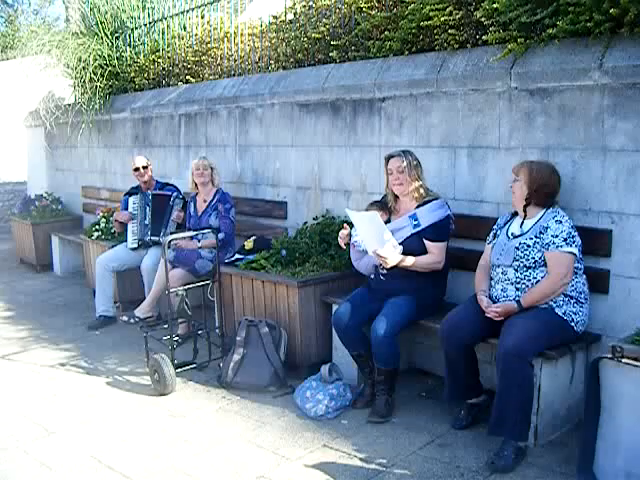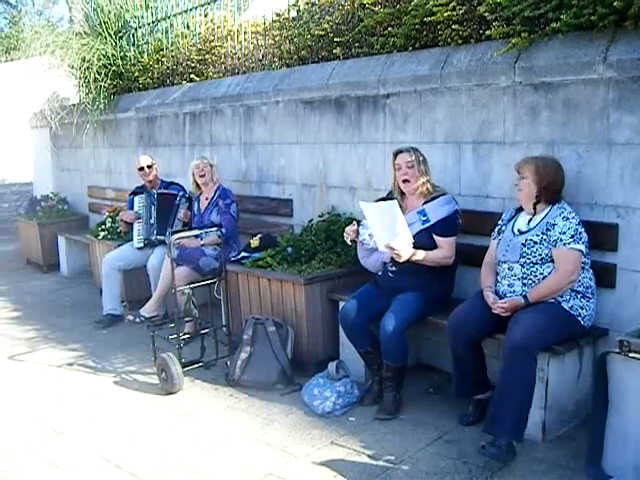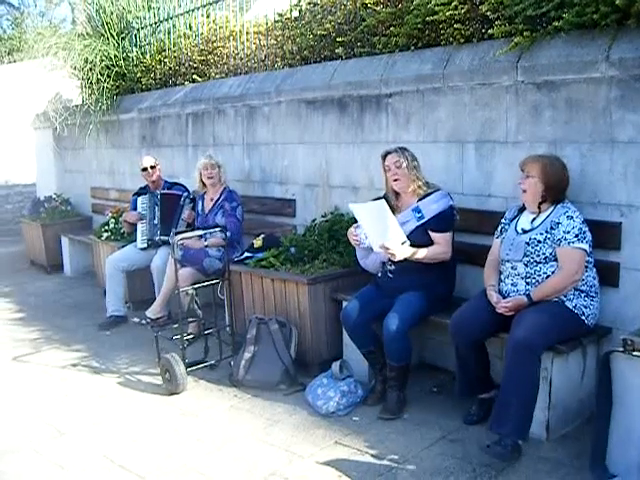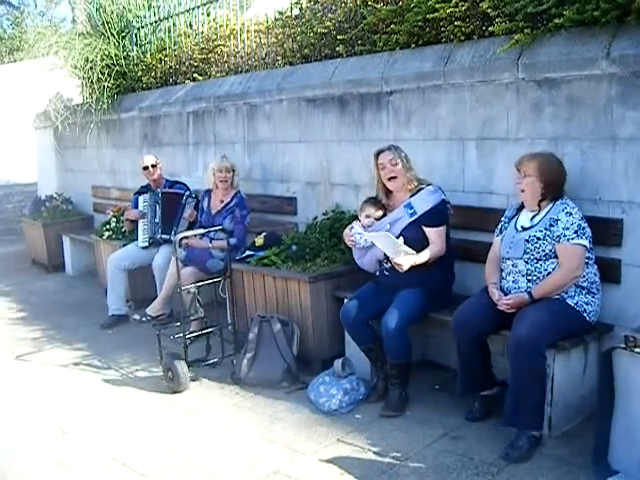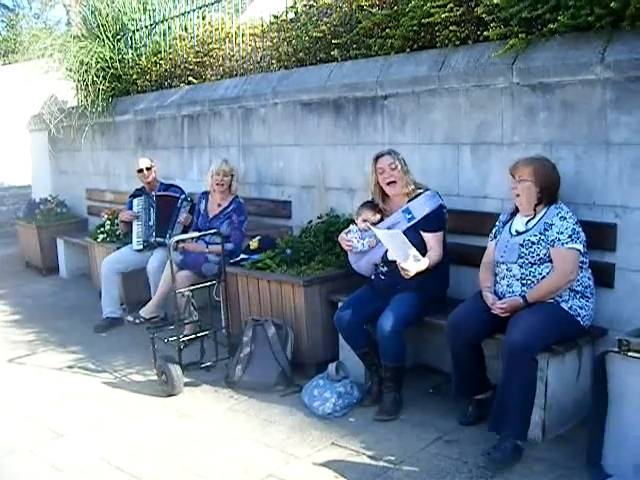
dt=0.4s
person 1, frame 1
left shoulder: (557, 223)
right shoulder: (505, 221)
left elbow: (560, 279)
right elbow: (485, 264)
left wrist: (516, 305)
right wrist: (483, 295)
left hip: (549, 308)
right hip: (499, 303)
left knee: (512, 348)
right knee: (452, 328)
left ankle: (515, 439)
right ankle: (474, 397)
person 1, frame 2
left shoulder: (563, 219)
right shoulder: (510, 217)
left elbow: (567, 274)
right elbow: (490, 260)
left wrist: (523, 300)
right wrist: (489, 291)
left hip: (556, 304)
right hip: (504, 299)
left knee: (518, 342)
right knee: (459, 324)
left ankle: (505, 435)
right ankle: (481, 392)
person 1, frame 3
left shoulder: (567, 218)
right shoulder: (513, 215)
left elbow: (572, 274)
right elbow: (493, 259)
left wrist: (527, 299)
right wrist: (492, 291)
left hip: (560, 302)
right hip: (509, 298)
left knee: (522, 341)
right knee: (462, 323)
left ankle: (511, 434)
right ankle: (485, 392)
person 1, frame 4
left shoulder: (566, 214)
right shoulder: (512, 213)
left elbow: (571, 270)
right elbow: (494, 257)
left wrist: (528, 297)
right wrist: (494, 288)
left hip: (561, 299)
right hip: (509, 295)
left knee: (524, 339)
right knee: (463, 321)
left ankle: (530, 428)
right ankle: (487, 389)
person 1, frame 5
left shoulder: (560, 219)
right shoulder: (507, 218)
left elbow: (565, 275)
right elbow: (487, 262)
left wrist: (522, 300)
right wrist: (488, 293)
left hip: (555, 304)
right hip: (503, 300)
left knee: (518, 342)
right knee: (458, 324)
left ankle: (511, 437)
right ankle: (480, 393)
person 2, frame 1
left shoulder: (432, 210)
right shoulder: (385, 205)
left elbow: (437, 261)
left wrist: (399, 260)
right wrist: (348, 235)
left hip: (417, 291)
right hip: (379, 285)
left knee: (381, 329)
right knee: (341, 318)
left ankle: (385, 393)
right ankle: (370, 380)
person 2, frame 2
left shoulder: (440, 205)
right shoulder: (390, 201)
left elbow: (448, 256)
right elbow: (373, 236)
left wrist: (412, 254)
right wrist: (356, 232)
left hip: (424, 287)
right hip: (386, 281)
left knee: (390, 326)
right knee: (348, 315)
left ankle: (393, 390)
right ankle: (378, 377)
person 2, frame 3
left shoulder: (435, 202)
right shoulder: (387, 202)
left elbow: (444, 251)
left wrist: (407, 252)
right wrist: (356, 234)
left hip: (426, 286)
right hip: (388, 282)
left knee: (393, 325)
right knee: (350, 315)
left ankle: (396, 390)
right ankle: (381, 376)
person 2, frame 4
left shoulder: (428, 198)
right shoulder: (382, 201)
left elbow: (439, 247)
left wrist: (413, 259)
right wrist: (351, 234)
left hip: (425, 282)
right hip: (387, 280)
left knee: (392, 323)
right knee: (349, 314)
left ankle: (399, 387)
right ankle: (383, 373)
person 2, frame 5
left shoulder: (425, 202)
right shoulder: (378, 204)
left elbow: (436, 251)
left wrist: (418, 265)
right wrist: (347, 237)
left hip: (420, 286)
right hip: (382, 283)
left knee: (387, 326)
right knee: (344, 318)
left ankle: (392, 391)
right ankle: (377, 376)
person 3, frame 1
left shoulder: (169, 190)
right shoulder: (130, 195)
left elbow: (185, 214)
right elbow: (119, 229)
left wrist: (181, 217)
right wrist: (117, 217)
left knee: (148, 265)
right knee: (102, 262)
right ankle: (105, 313)
person 3, frame 2
left shoulder: (174, 189)
right shoulder: (135, 195)
left elbow: (189, 214)
right elbow: (125, 229)
left wrist: (187, 216)
right wrist: (123, 217)
left knee: (154, 264)
right knee: (109, 261)
right ankle: (113, 312)
person 3, frame 3
left shoulder: (177, 190)
right shoulder: (139, 196)
left elbow: (193, 213)
right elbow: (128, 229)
left wrist: (191, 217)
right wrist: (126, 217)
left knee: (158, 264)
right knee: (113, 262)
right ankle: (116, 313)
person 3, frame 4
left shoulder: (178, 188)
right shoulder: (140, 194)
left elbow: (195, 211)
right elbow: (129, 227)
left wrist: (193, 215)
right wrist: (128, 215)
left knee: (159, 263)
right knee: (114, 261)
right ankle: (118, 311)
person 3, frame 5
left shoulder: (173, 191)
right shoulder: (135, 197)
left elbow: (190, 214)
right elbow: (124, 230)
left wrist: (188, 219)
right wrist: (122, 218)
left knee: (154, 266)
right knee: (108, 264)
right ankle: (113, 314)
person 4, frame 1
left shoulder: (222, 198)
right shoulder: (192, 201)
left elbow: (226, 236)
right elbow: (189, 231)
left wrist: (196, 244)
right wrist: (184, 242)
left hip: (217, 255)
right hip: (196, 253)
left knee: (169, 256)
right knee: (175, 275)
left ankle: (148, 307)
right ankle: (183, 326)
person 4, frame 2
left shoulder: (224, 195)
right shoulder: (197, 200)
left elbow: (228, 232)
left wrist: (199, 242)
right wrist: (188, 240)
left hip: (221, 252)
right hip: (201, 252)
left knee: (172, 255)
right knee: (180, 274)
left ankle: (154, 306)
right ankle: (190, 324)
person 4, frame 3
left shoulder: (230, 197)
right shoulder: (200, 199)
left elbow: (233, 235)
left wrist: (202, 243)
right wrist: (192, 241)
left hip: (224, 254)
right hip: (204, 251)
left knee: (177, 256)
right knee: (184, 274)
left ankle: (159, 308)
right ankle: (194, 325)
person 4, frame 4
left shoulder: (239, 201)
right shoulder: (207, 196)
left elbow: (239, 241)
right elbow: (200, 227)
left wrist: (207, 244)
right wrist: (193, 240)
left hip: (226, 255)
right hip: (205, 250)
left knee: (180, 256)
right knee: (187, 273)
left ankle: (160, 305)
right ankle: (195, 323)
person 4, frame 5
left shoulder: (237, 206)
right shoulder: (203, 198)
left elbow: (235, 246)
right elbow: (195, 229)
left wrist: (204, 248)
right wrist: (188, 243)
left hip: (221, 259)
right hip: (200, 253)
left knee: (175, 259)
right knee: (181, 276)
left ankle: (153, 308)
